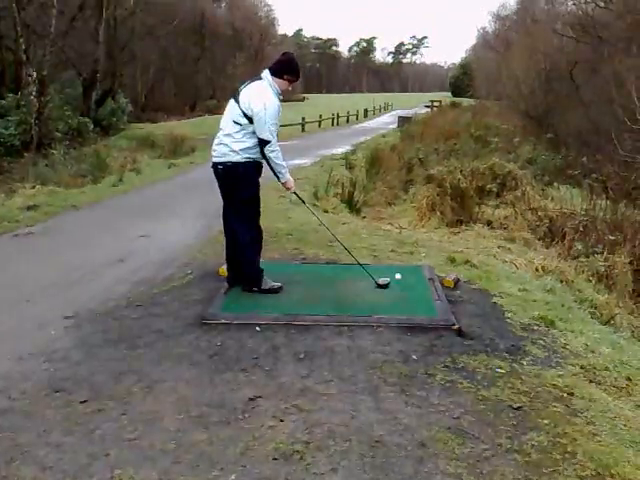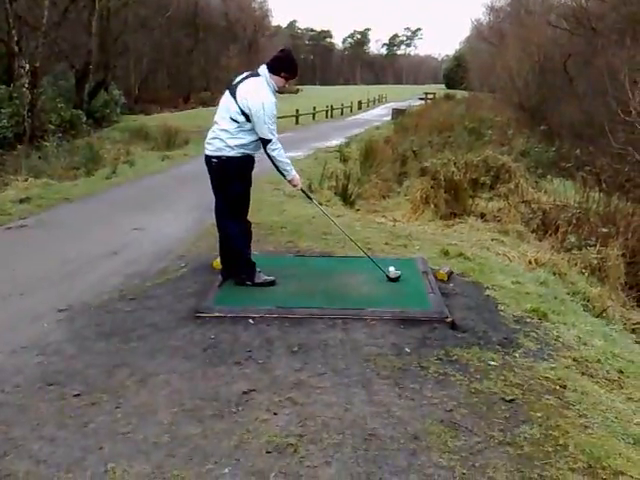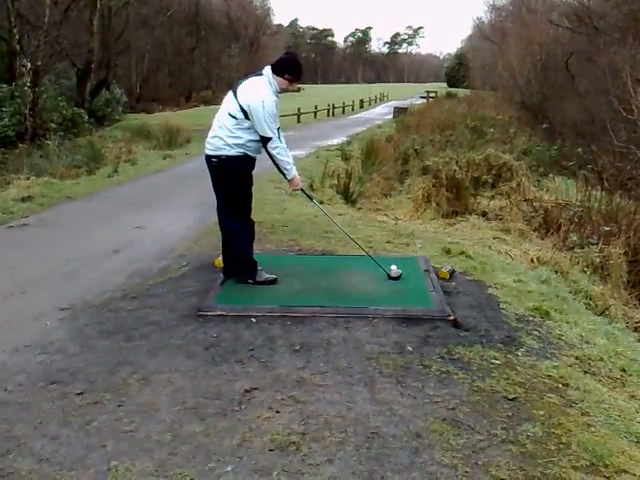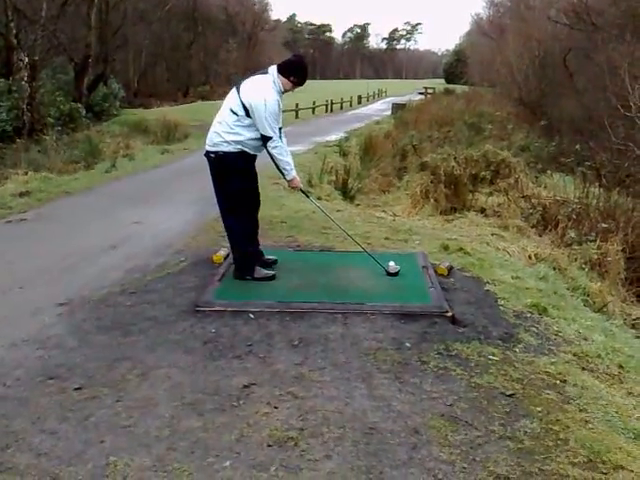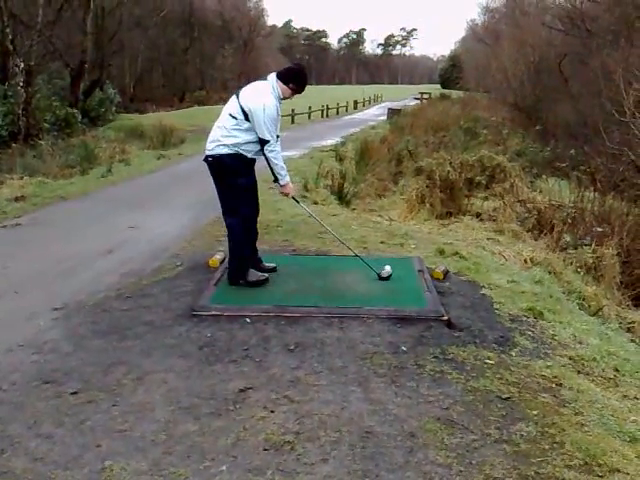
dt=0.4s
person 1, frame 1
left shoulder: (256, 86)
right shoulder: (266, 99)
right elbow: (268, 144)
right wrist: (284, 175)
left hip: (227, 160)
right hip: (238, 164)
left knee: (235, 220)
right knee: (248, 223)
left ankle: (236, 273)
right ankle: (253, 279)
person 1, frame 2
left shoulder: (249, 79)
right shoulder: (263, 97)
right elbow: (270, 142)
right wrist: (290, 174)
left hip: (219, 154)
right hip: (230, 158)
left knee: (228, 214)
right knee: (236, 216)
left ankle: (231, 267)
right ankle: (244, 272)
person 1, frame 3
left shoulder: (258, 83)
right shoulder: (263, 95)
left elbow: (274, 133)
right elbow: (270, 141)
left wrist: (291, 165)
right wrist: (290, 173)
left hip: (224, 154)
right hip: (229, 157)
left knee: (232, 213)
right knee: (239, 215)
left ankle: (233, 266)
right ankle: (246, 271)
person 1, frame 4
left shoulder: (266, 83)
right shoulder: (265, 95)
left elbow: (277, 133)
right elbow: (271, 141)
left wrist: (290, 168)
right wrist: (290, 174)
left hip: (237, 152)
right hip: (227, 153)
left knee: (249, 206)
right knee: (238, 211)
left ankle: (251, 254)
right ankle: (245, 266)
person 1, frame 5
left shoulder: (265, 90)
right shoulder: (265, 100)
left elbow: (272, 140)
right elbow: (268, 145)
left wrist: (282, 176)
right wrist: (284, 180)
left hip: (236, 156)
right hip: (227, 157)
left knee: (248, 210)
right knee: (240, 213)
left ankle: (251, 259)
right ankle: (239, 271)
